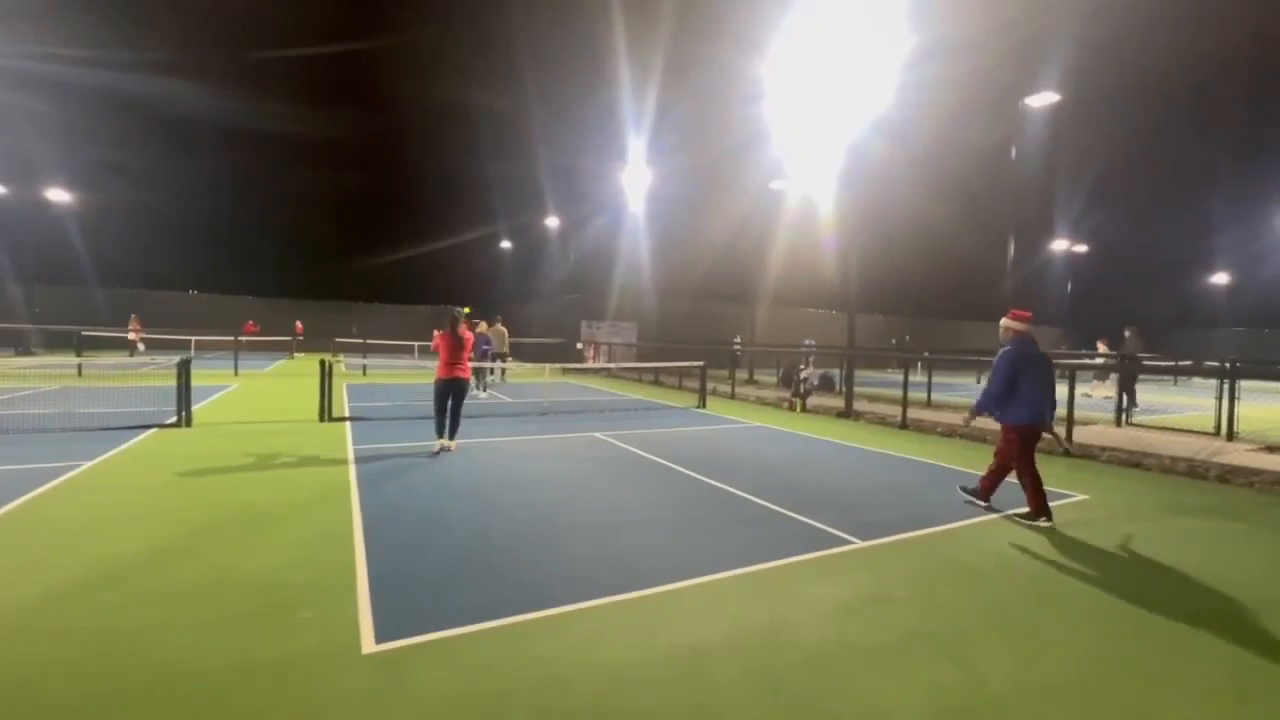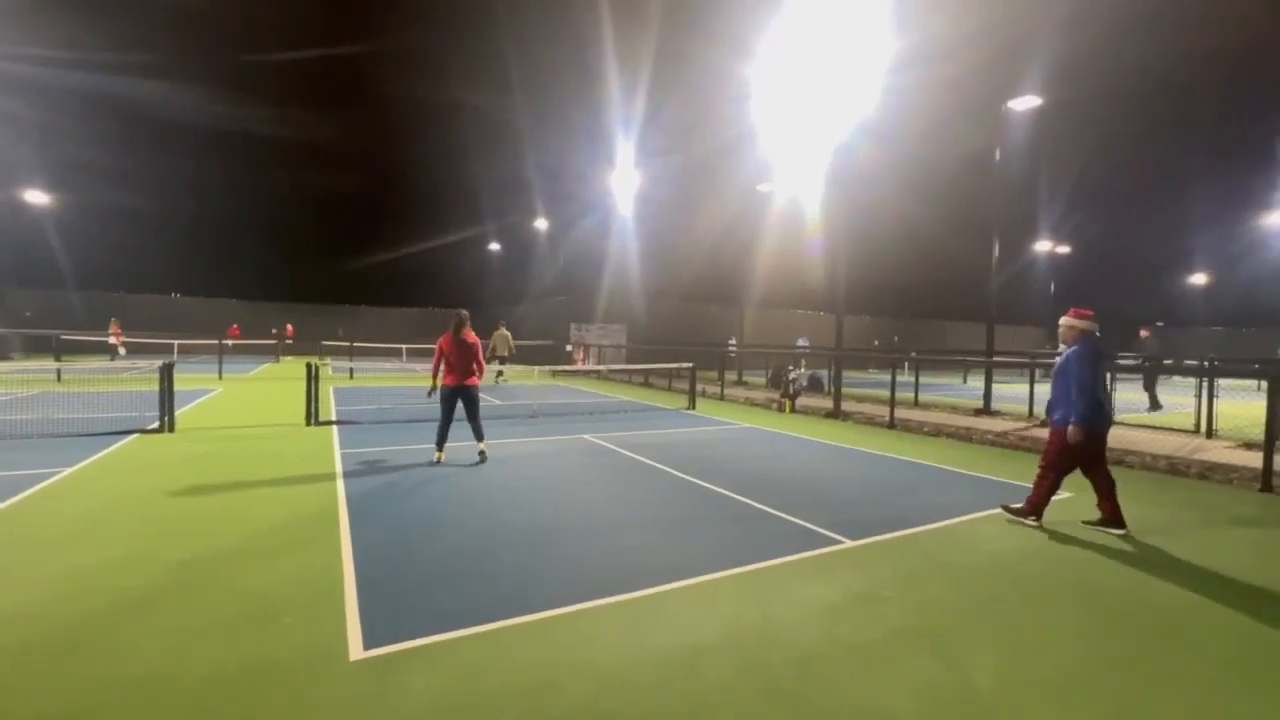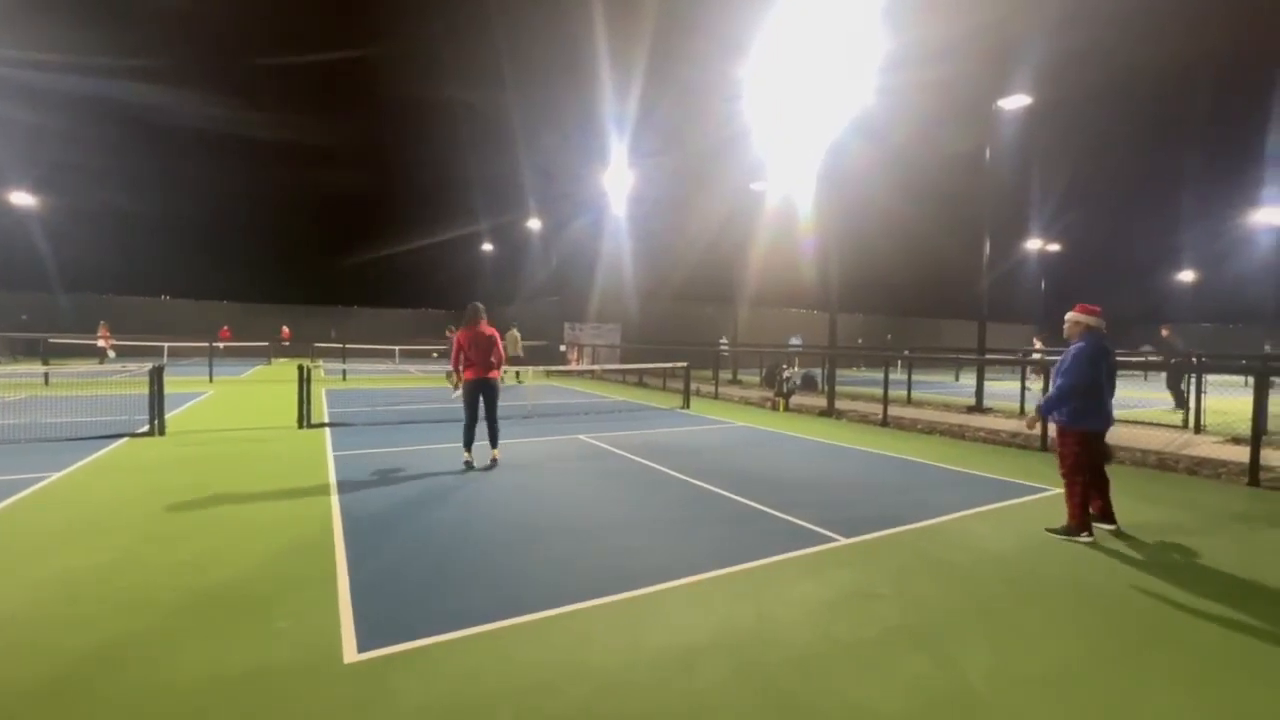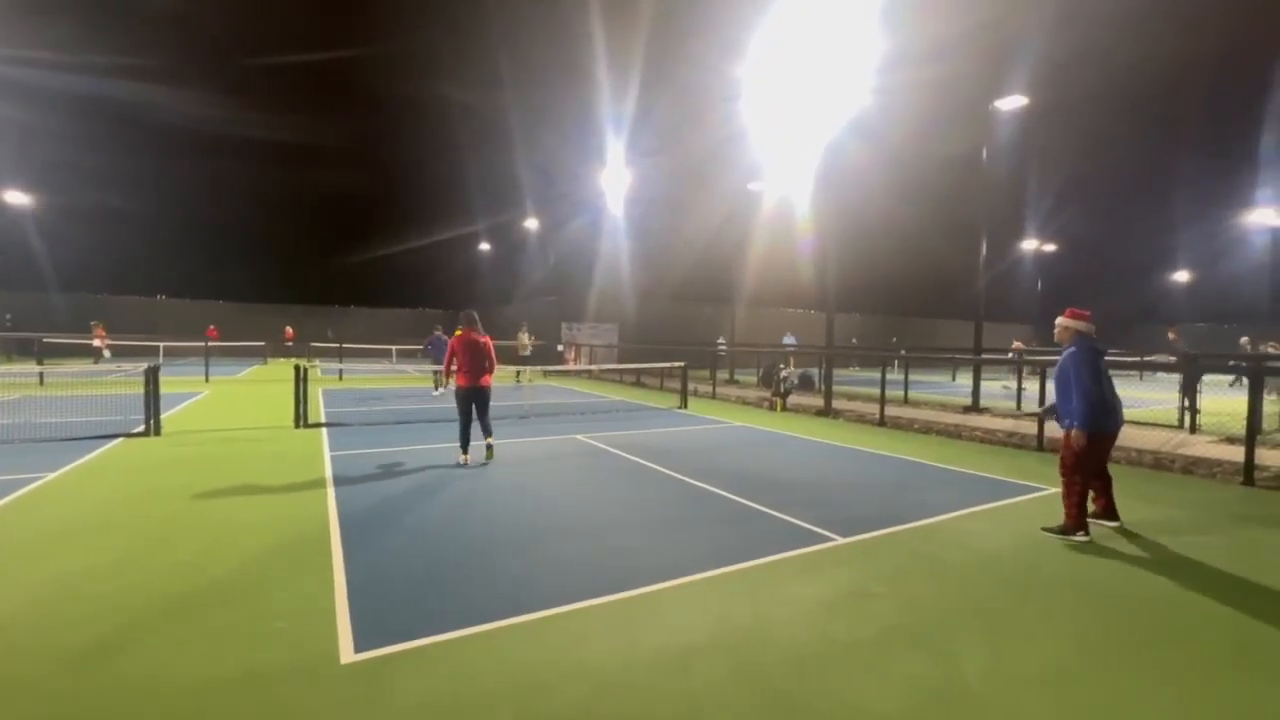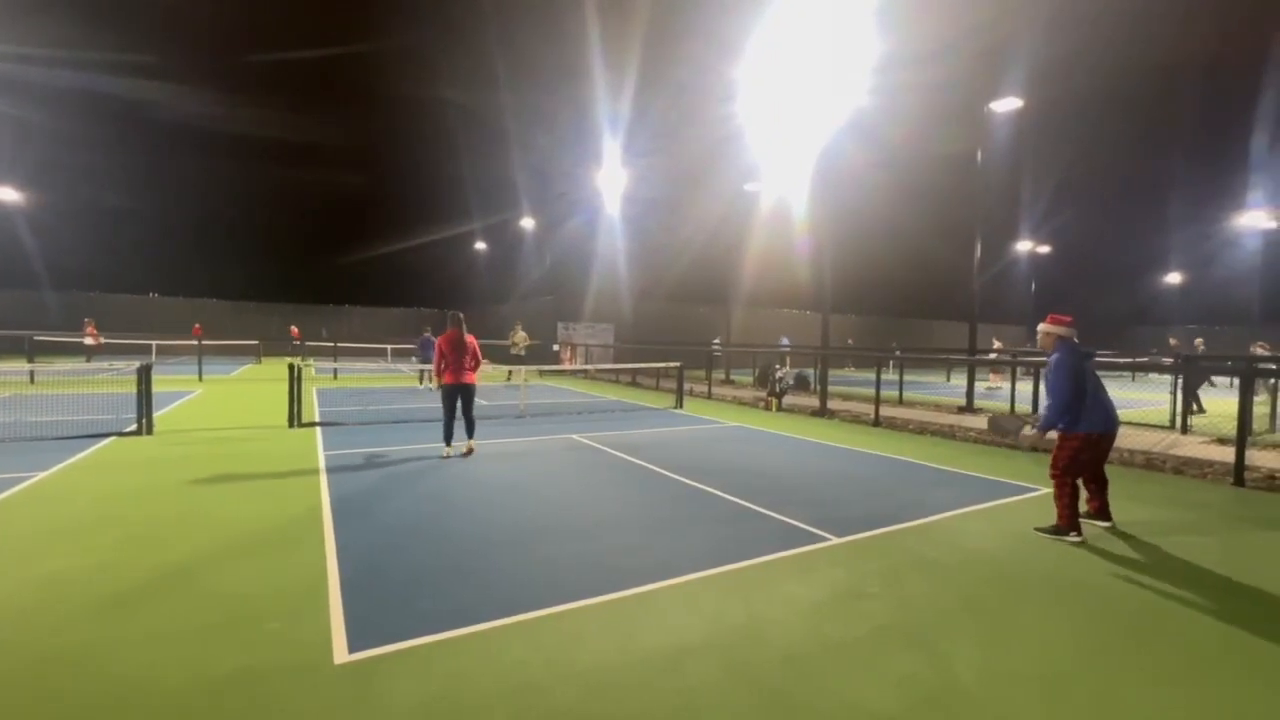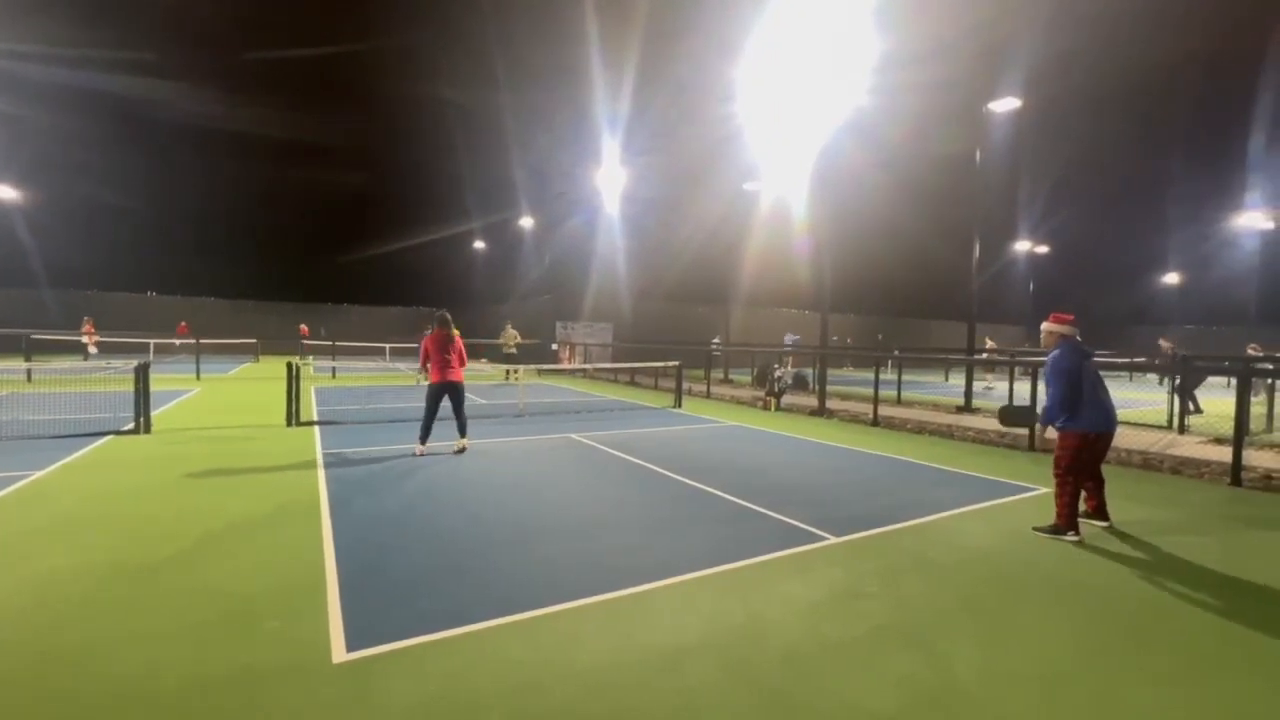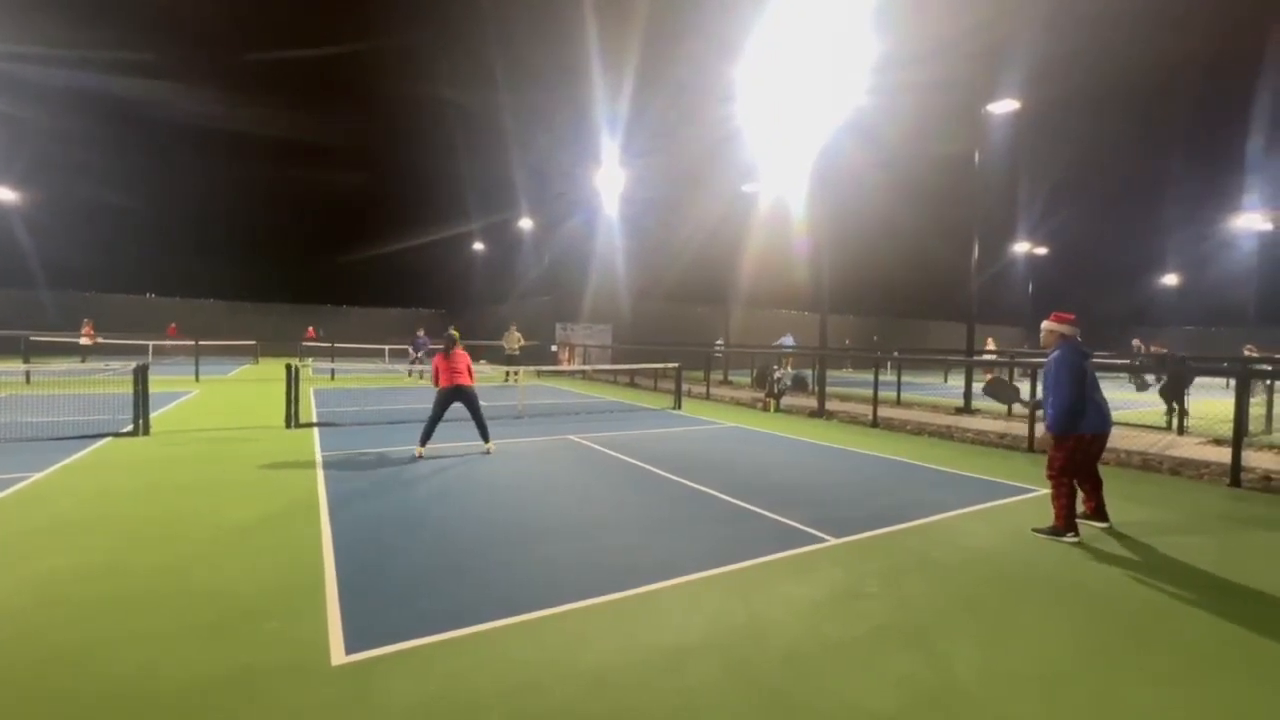
dt=0.7s
person 1, frame 1
left shoulder: (1009, 354)
right shoulder: (1040, 356)
left elbow: (995, 388)
right elbow: (1049, 390)
left wrist: (974, 411)
right wrist: (1047, 418)
left hip: (1017, 419)
right hip: (1035, 419)
left knee: (1023, 464)
right knee: (1003, 457)
left ankle: (1040, 512)
right ankle: (982, 491)
person 1, frame 2
left shoulder: (1078, 353)
right shoulder: (1090, 352)
left elbow: (1083, 392)
left wrist: (1076, 422)
right wrist: (1069, 419)
left hip: (1076, 426)
right hip: (1095, 424)
left knee: (1051, 467)
right knee: (1097, 470)
left ankle: (1031, 511)
right ankle: (1113, 519)
person 1, frame 3
left shoulder: (1080, 351)
right shoulder: (1102, 352)
left elbow: (1064, 387)
right elbow: (1105, 389)
left wrist: (1040, 411)
left hip: (1076, 423)
right hip: (1096, 421)
left knee: (1074, 474)
right knee: (1093, 470)
left ankle: (1080, 526)
right ankle: (1104, 515)
person 1, frame 4
left shoulder: (1075, 354)
right shoulder: (1087, 353)
left elbow: (1085, 393)
left wrist: (1079, 426)
right wrist: (1053, 408)
left hip: (1089, 426)
right hip: (1106, 422)
left knee: (1073, 472)
right knee: (1095, 469)
left ankle: (1075, 526)
right ankle: (1107, 512)
person 1, frame 5
left shoulder: (1060, 360)
right shoulder: (1074, 357)
left elbow: (1060, 401)
left wrist: (1041, 429)
right wrist: (1046, 422)
left hip: (1083, 428)
right hip: (1103, 423)
left knee: (1062, 473)
right knee: (1092, 470)
left ankle: (1068, 527)
right ankle: (1100, 512)
person 1, frame 6
left shoulder: (1059, 358)
right shoulder: (1078, 356)
left elbow: (1057, 397)
left wrist: (1043, 421)
right wrist: (1050, 418)
left hip: (1081, 426)
right hip: (1101, 422)
left knee: (1065, 473)
right knee: (1088, 469)
left ankle: (1066, 526)
right ankle: (1097, 511)
person 1, frame 7
left shoulder: (1061, 358)
right shoulder: (1074, 356)
left elbow: (1063, 399)
left wrist: (1050, 428)
right wrist: (1038, 404)
left hip: (1077, 428)
right hip: (1096, 424)
left knee: (1059, 474)
right knee: (1085, 471)
left ankle: (1065, 527)
right ankle: (1097, 513)
